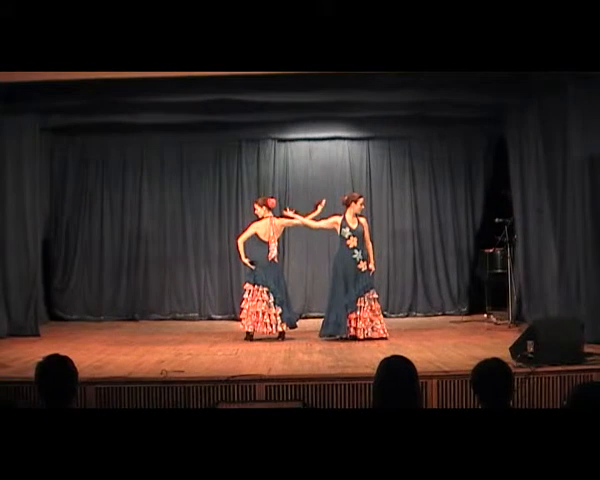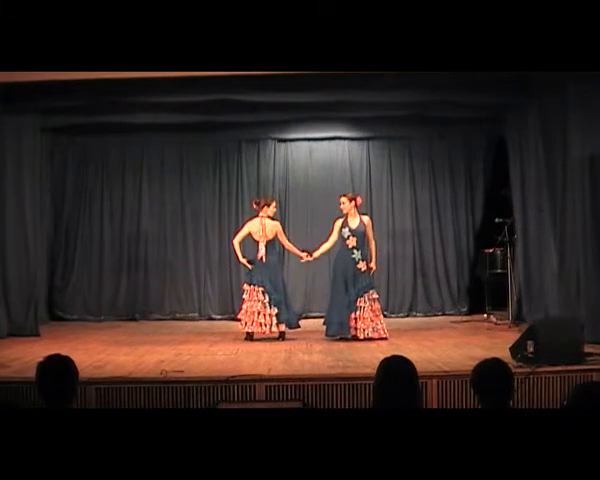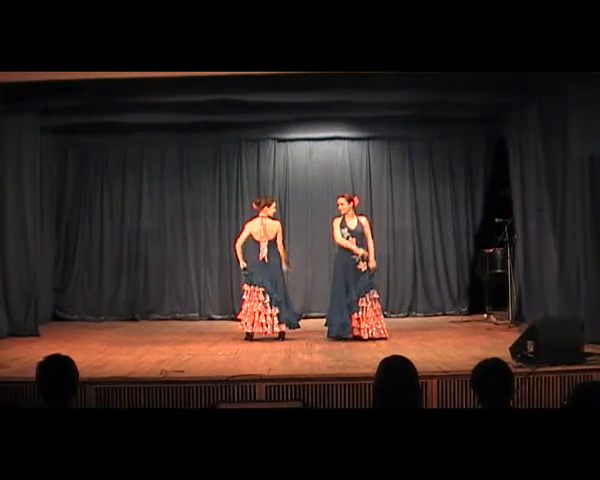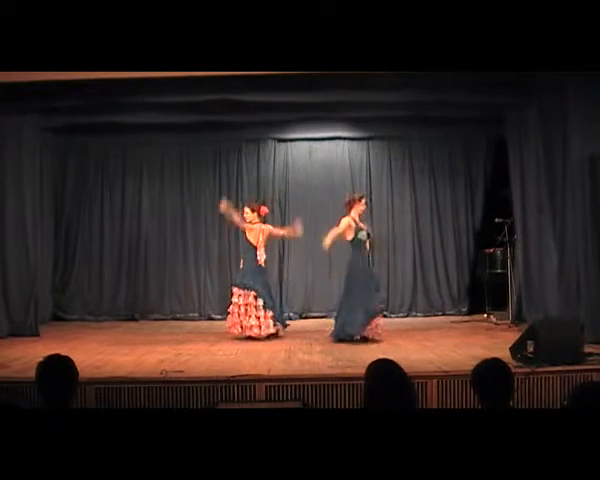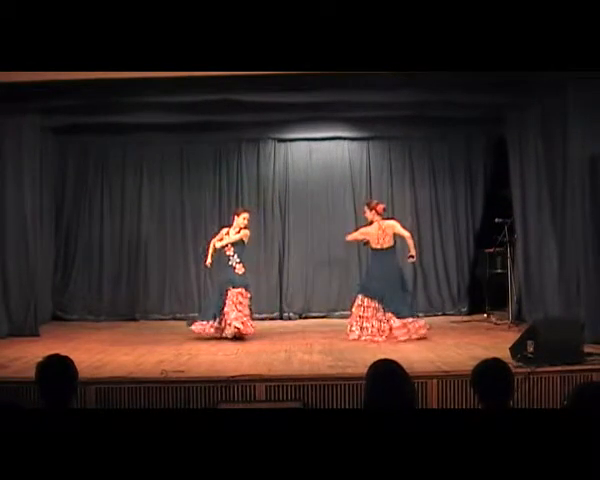
dt=1s
person 1, frame 1
left shoulder: (362, 221)
right shoulder: (338, 220)
left elbow: (368, 243)
right elbow: (314, 224)
left wrist: (372, 262)
right wrist: (294, 217)
left hip: (361, 264)
right hip: (344, 263)
left knee: (363, 295)
right knee: (343, 296)
left ankle: (363, 330)
right ankle: (345, 331)
person 1, frame 2
left shoulder: (365, 220)
right shoulder: (340, 222)
left elbow: (371, 241)
right elbow: (330, 241)
left wrist: (373, 260)
right wrist: (315, 254)
left hip: (360, 264)
right hip: (343, 263)
left knee: (363, 295)
right knee: (343, 296)
left ankle: (363, 331)
right ankle: (345, 331)
person 1, frame 3
left shoulder: (362, 220)
right shoulder: (337, 221)
left elbow: (369, 240)
right elbow: (338, 239)
left wrist: (372, 258)
right wrist: (356, 249)
left hip: (360, 263)
right hip: (343, 263)
left knee: (364, 295)
right knee: (344, 295)
left ankle: (364, 330)
right ankle: (345, 331)
person 1, frame 4
left shoulder: (358, 222)
right shoulder: (348, 221)
right elbow: (338, 229)
left wrist: (365, 229)
right wrist: (329, 238)
left hip: (363, 263)
right hip: (357, 264)
left knee: (365, 298)
right knee: (357, 298)
left ankle: (359, 331)
right ankle: (349, 332)
person 1, frame 5
left shoulder: (367, 230)
right shoulder: (391, 224)
left elbow: (348, 238)
right elbow: (407, 235)
right wrist: (412, 251)
left hip: (375, 269)
right hip: (392, 267)
left knee: (370, 300)
right knee: (397, 299)
left ankle: (371, 332)
right ankle: (400, 331)
person 2, frame 1
left shoulder: (257, 225)
right shoulder: (281, 223)
left elbow: (240, 240)
right elbow: (301, 221)
left wrist: (243, 258)
right wrist: (318, 211)
left hip: (259, 266)
right hip: (274, 266)
left knee: (254, 298)
right knee: (277, 296)
left ankle: (250, 331)
right ankle: (281, 331)
person 2, frame 2
left shoulder: (251, 224)
right shoulder: (275, 225)
left elbow: (235, 241)
right elbow: (286, 244)
left wrist: (241, 258)
right wrist: (301, 254)
left hip: (257, 264)
right hip: (273, 264)
left knee: (253, 296)
right knee: (276, 295)
left ankle: (250, 332)
right ankle: (281, 331)
person 2, frame 3
left shoulder: (250, 225)
right shoulder: (276, 224)
left elbow: (238, 244)
right elbow: (280, 247)
left wrist: (242, 262)
right wrist: (284, 263)
left hip: (256, 264)
right hip: (273, 264)
left knee: (254, 297)
right knee: (277, 295)
left ankle: (250, 332)
right ankle: (281, 331)
person 2, frame 4
left shoulder: (250, 228)
right shoulder: (267, 229)
left elbow: (239, 221)
right elbow: (282, 232)
left wrist: (227, 210)
right wrist: (295, 230)
left hip: (249, 270)
right hip: (261, 269)
left knee: (247, 298)
right knee: (264, 297)
left ankle: (252, 332)
right ankle: (273, 329)
person 2, frame 5
left shoulder: (245, 233)
right shoulder: (225, 231)
left elbow: (232, 238)
right elbow: (212, 242)
left wrist: (221, 243)
right wrist: (209, 257)
left hip: (238, 271)
right hip: (225, 270)
left knee: (237, 297)
right knee: (224, 297)
left ankle: (236, 330)
right ankle: (223, 328)
